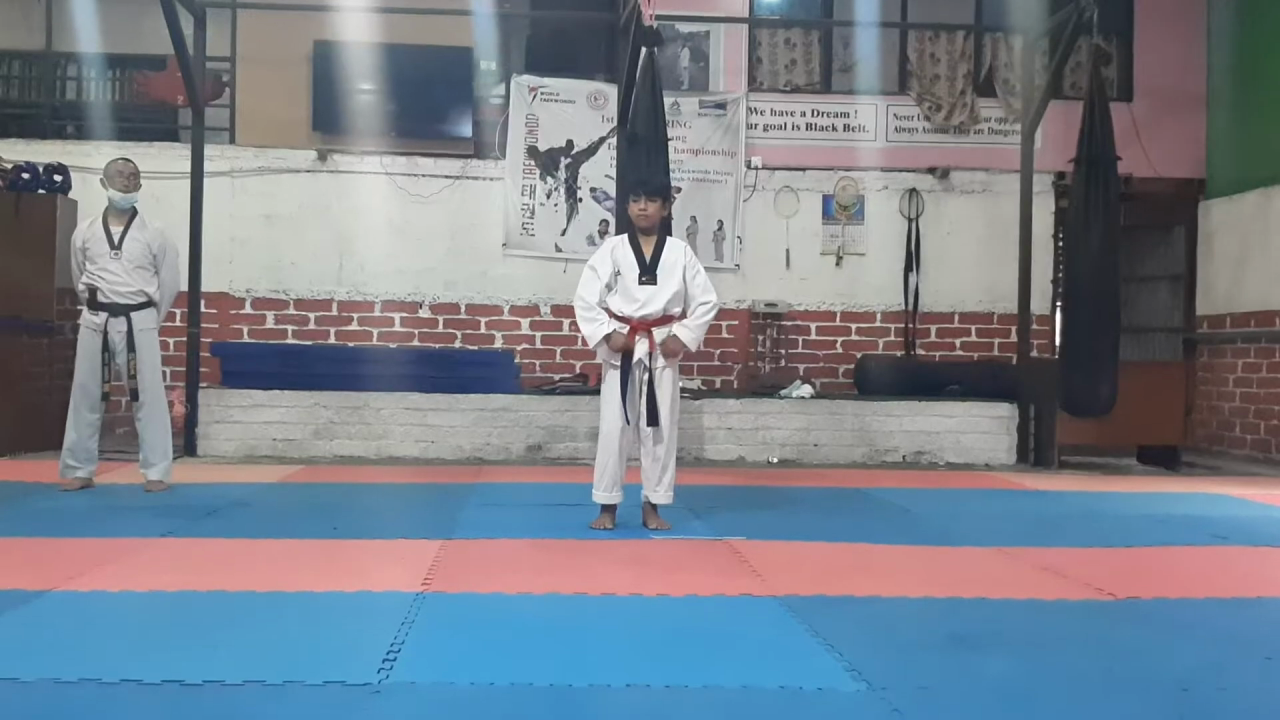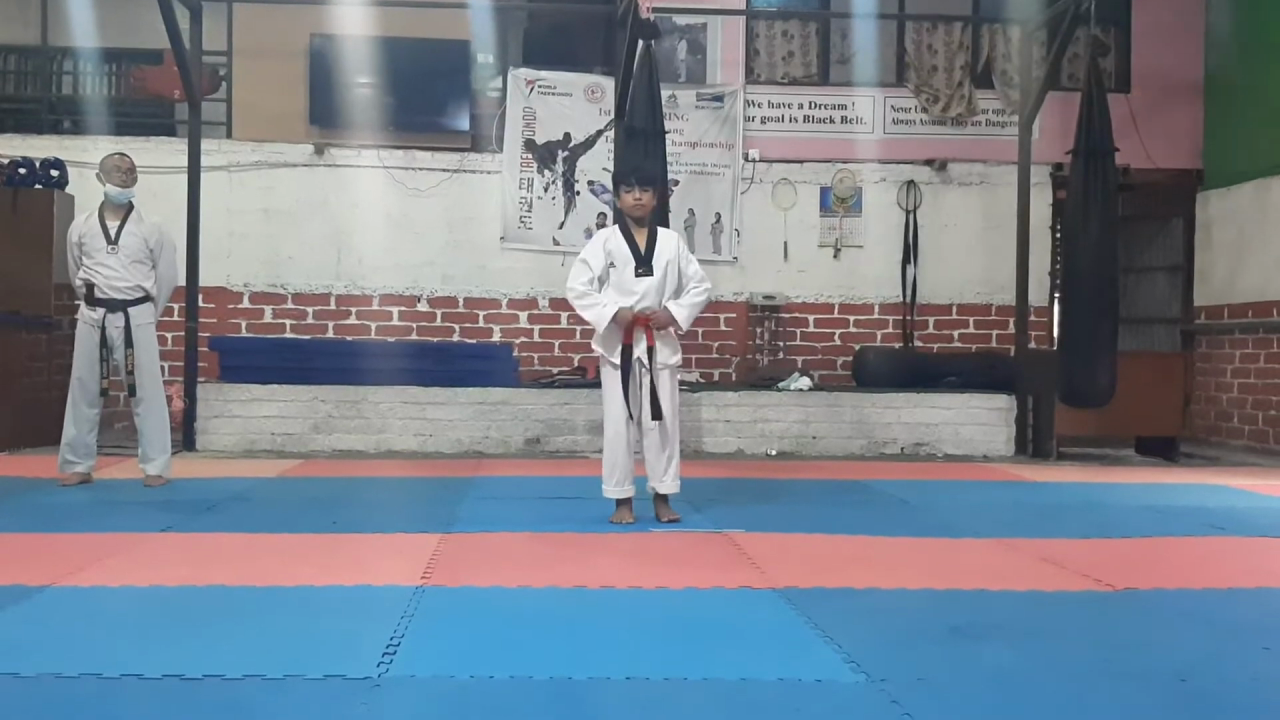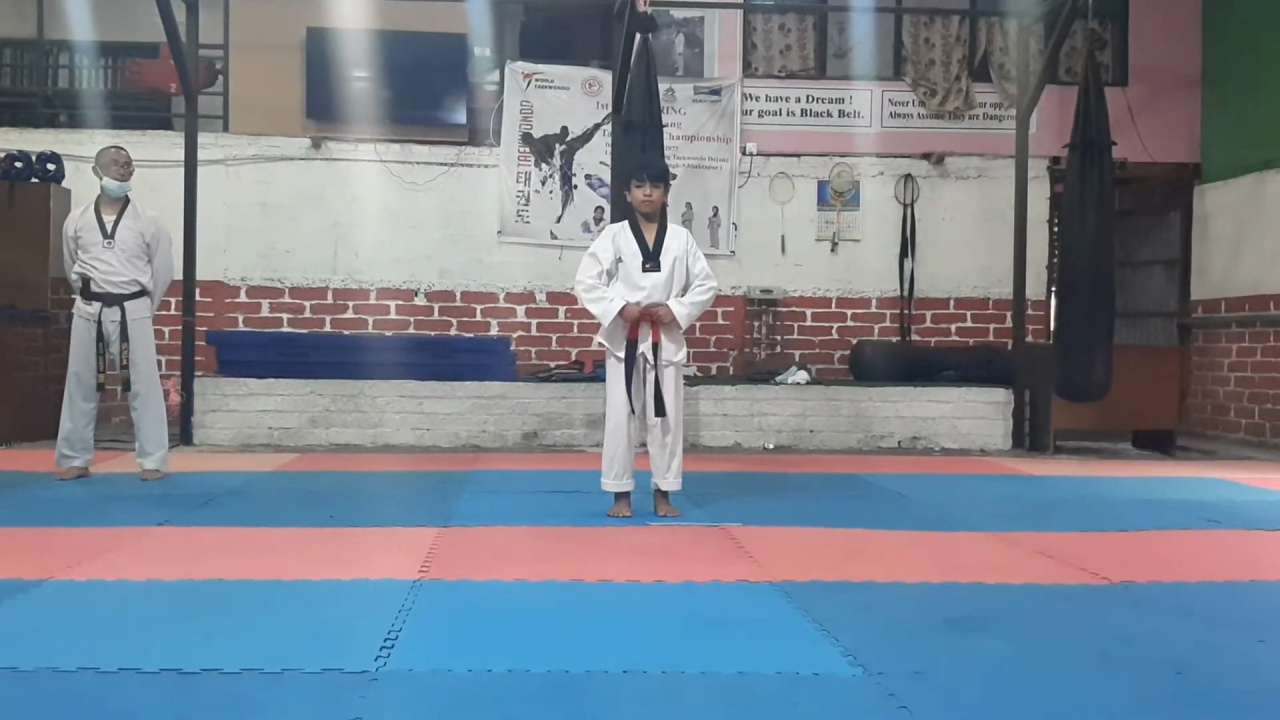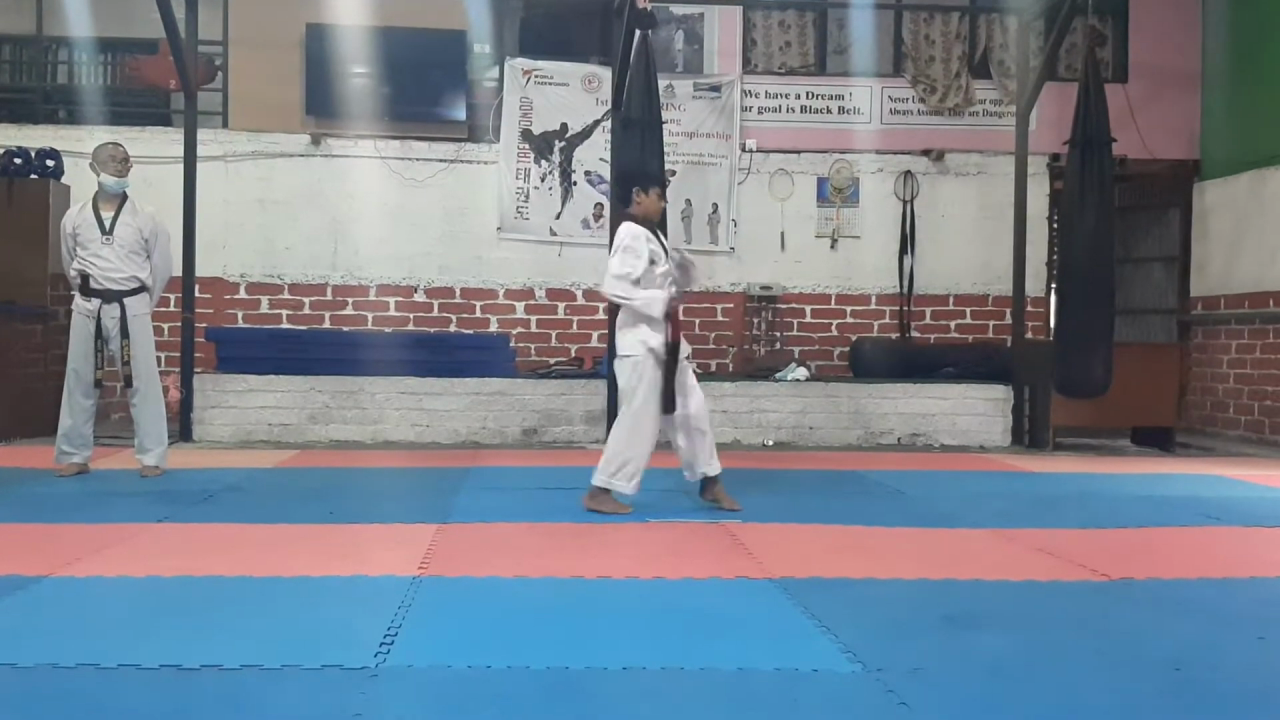
dt=1s
person 1, frame 1
left shoulder: (680, 252)
right shoulder: (612, 249)
left elbow: (706, 300)
right elbow: (586, 297)
left wrist: (684, 336)
right wrist: (606, 333)
left hip: (663, 348)
right hip: (622, 345)
left knee: (660, 428)
right knee: (615, 427)
left ankle: (652, 505)
right ankle: (607, 505)
person 1, frame 2
left shoulder: (671, 241)
right shoulder: (605, 240)
left elbow: (700, 285)
right elbow: (577, 286)
left wrist: (675, 313)
right wrist: (612, 313)
left hip: (660, 342)
right hip: (618, 341)
left knee: (663, 420)
right knee: (618, 421)
left ankle: (662, 496)
right ankle: (622, 499)
person 1, frame 3
left shoulder: (681, 237)
right shoulder: (614, 235)
left elbow: (706, 285)
right elbow: (586, 282)
left wrist: (677, 310)
right wrist: (619, 307)
left hip: (665, 338)
right hip: (623, 337)
left knee: (666, 416)
right knee: (620, 416)
left ankle: (663, 492)
right ankle: (621, 493)
person 1, frame 4
left shoulder: (651, 236)
right shoulder: (632, 235)
left elbow: (679, 280)
right elbow: (616, 289)
left wrist: (683, 270)
right wrist: (662, 301)
left hip: (663, 335)
right hip: (641, 336)
left knee: (691, 411)
right knee: (640, 417)
left ankle: (709, 484)
right ankle: (601, 490)
person 2, frame 1
left shoulder: (153, 234)
right shoulder: (85, 232)
left elbow: (169, 282)
right elbow: (80, 278)
left wrist: (148, 318)
right wrist: (99, 311)
left hip: (138, 324)
right hip: (96, 323)
left knee: (149, 397)
right knee: (86, 396)
left ankle: (156, 471)
right ankle: (79, 469)
person 2, frame 2
left shoulder: (150, 228)
right shoulder: (81, 227)
left elbow: (167, 276)
right elbow: (77, 273)
left wrist: (146, 312)
right wrist: (96, 306)
left hip: (135, 318)
right hip: (93, 318)
left knee: (147, 392)
right knee: (84, 391)
left ankle: (155, 466)
right ankle: (78, 464)
person 2, frame 3
left shoulder: (147, 221)
right shoulder: (77, 220)
left elbow: (163, 270)
right elbow: (72, 267)
left wrist: (143, 306)
right wrist: (92, 300)
left hip: (132, 313)
right hip: (89, 312)
left knee: (144, 386)
right knee: (81, 386)
left ankle: (152, 461)
right ankle: (75, 459)
person 2, frame 4
left shoulder: (145, 218)
right shoulder: (75, 217)
left elbow: (161, 266)
right elbow: (71, 265)
left wrist: (142, 302)
right wrist: (91, 297)
left hip: (131, 309)
right hip: (88, 309)
left knee: (143, 382)
right knee: (80, 382)
left ankle: (152, 457)
right ankle: (75, 455)
